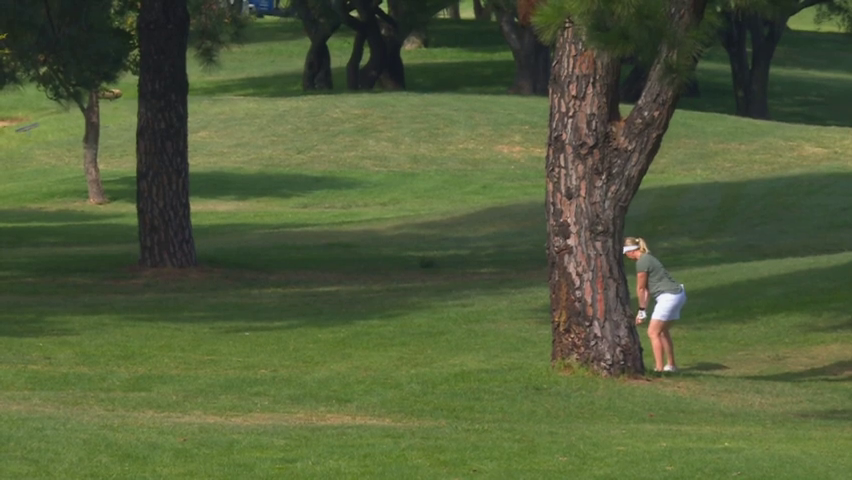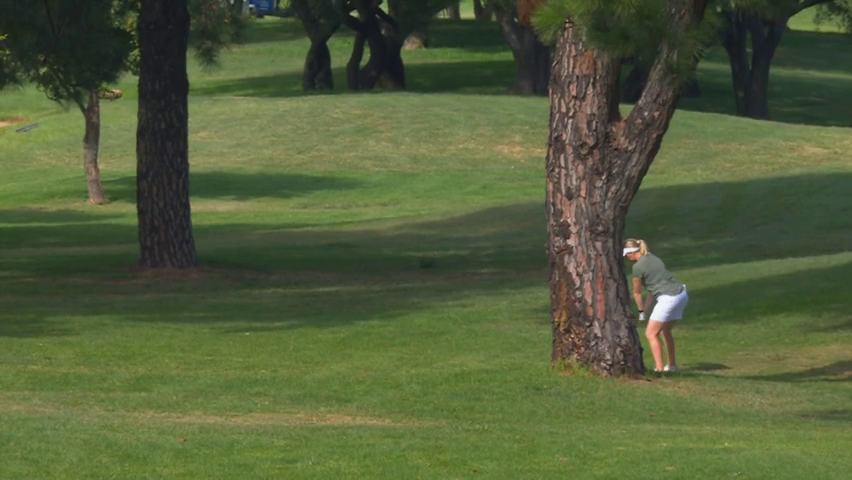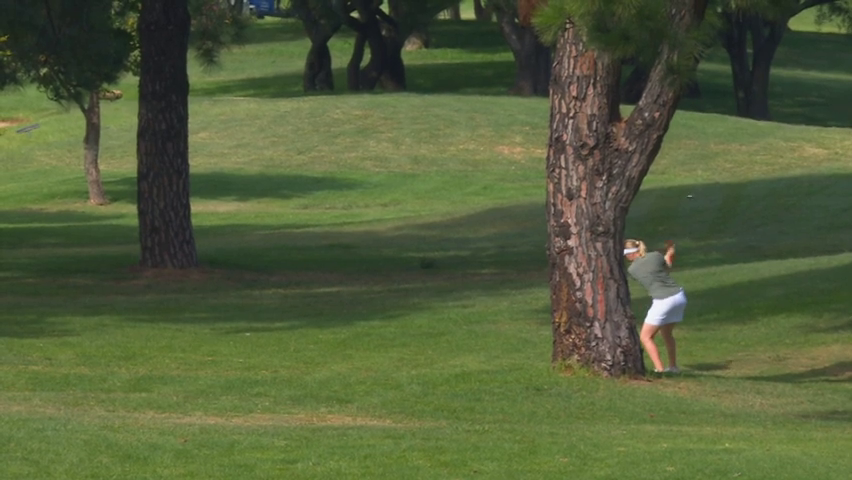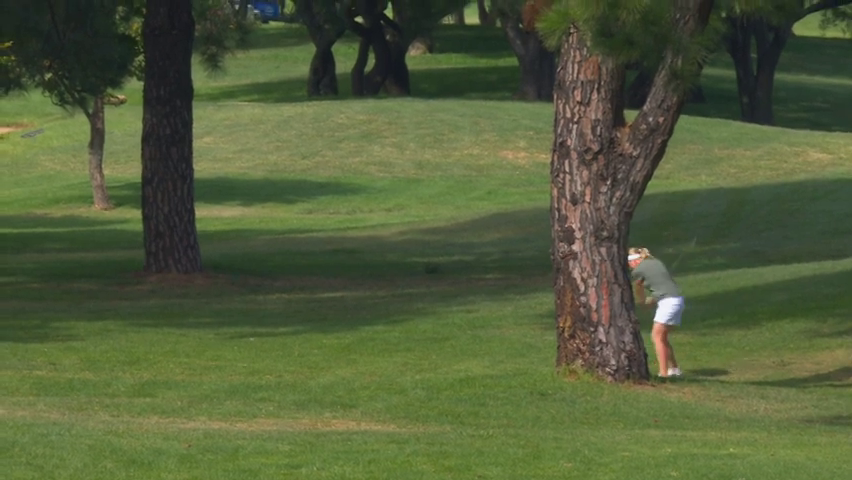
dt=0.4s
person 1, frame 1
left shoulder: (642, 262)
right shoulder: (647, 258)
left elbow: (641, 288)
right elbow: (647, 288)
left wrist: (641, 310)
right wrist: (642, 310)
left hip: (669, 297)
right hip: (676, 294)
left knee: (653, 333)
right knee: (662, 331)
left ankle: (659, 369)
right ankle: (671, 365)
person 1, frame 2
left shoulder: (637, 267)
right shoulder: (653, 258)
left elbow: (637, 292)
left wrist: (641, 312)
right wrist: (644, 310)
left hip: (669, 298)
right hip: (680, 294)
left knee: (651, 334)
right knee: (665, 331)
left ankle: (659, 369)
right ankle: (671, 365)
person 1, frame 3
left shoulder: (631, 270)
right shoulder: (656, 255)
right elbow: (669, 264)
left wrist: (667, 254)
right wrist: (669, 253)
left hip: (663, 301)
right hip: (679, 296)
left knee: (645, 337)
right knee: (666, 333)
left ankle: (660, 369)
right ankle: (673, 366)
person 1, frame 4
left shoulder: (637, 271)
right shoulder: (655, 262)
left elbow: (639, 294)
left wrist: (644, 301)
right wrist: (653, 298)
left hip: (670, 301)
right hip: (672, 301)
left knee: (657, 338)
right knee: (661, 338)
left ankle: (663, 374)
right ankle: (674, 369)
